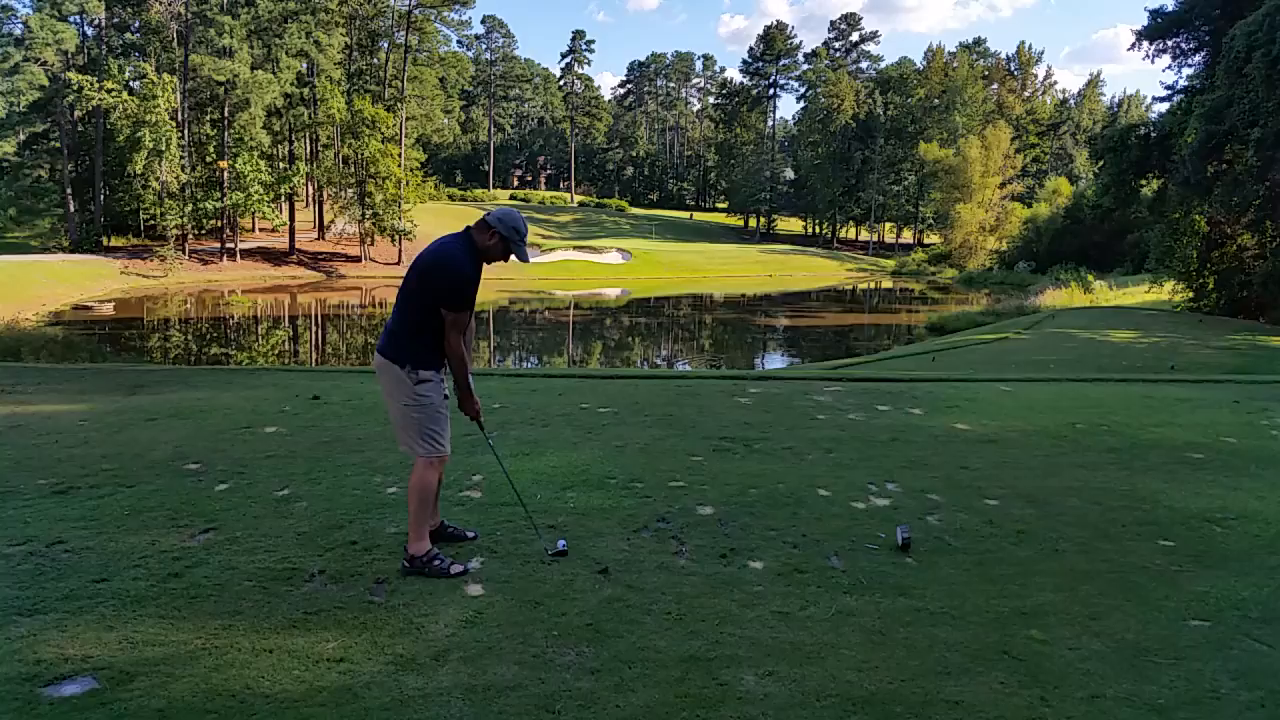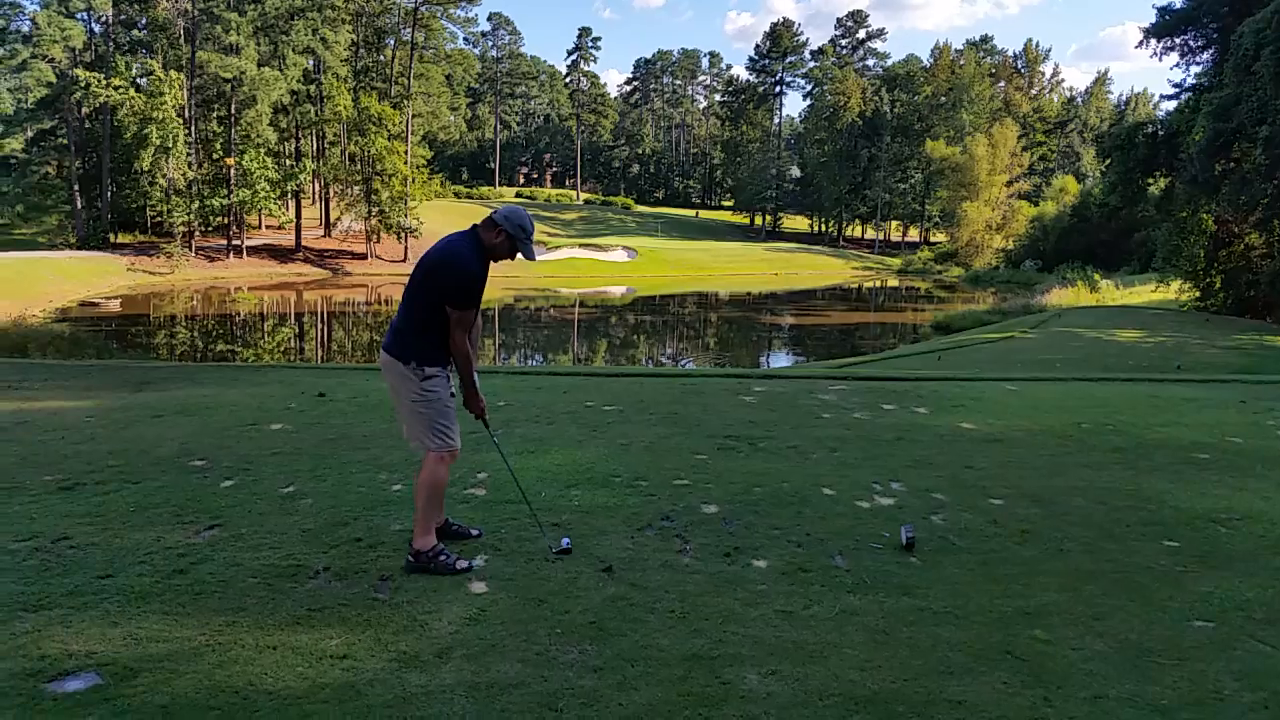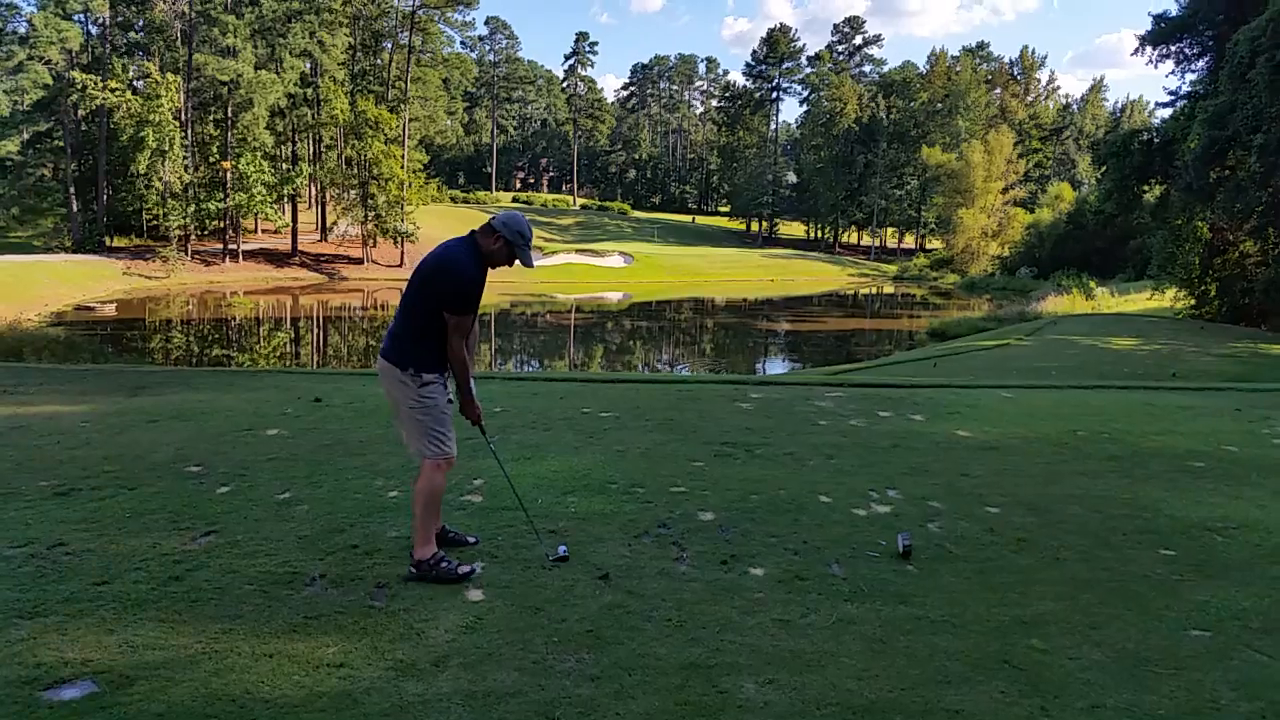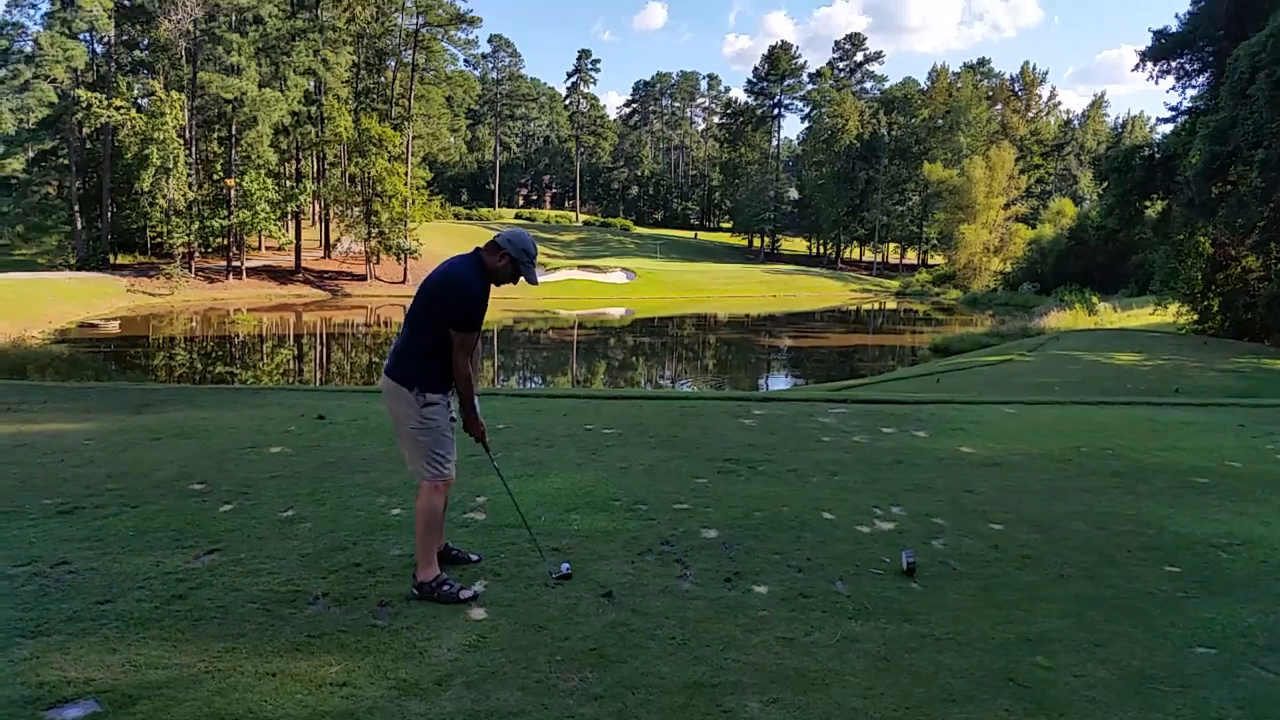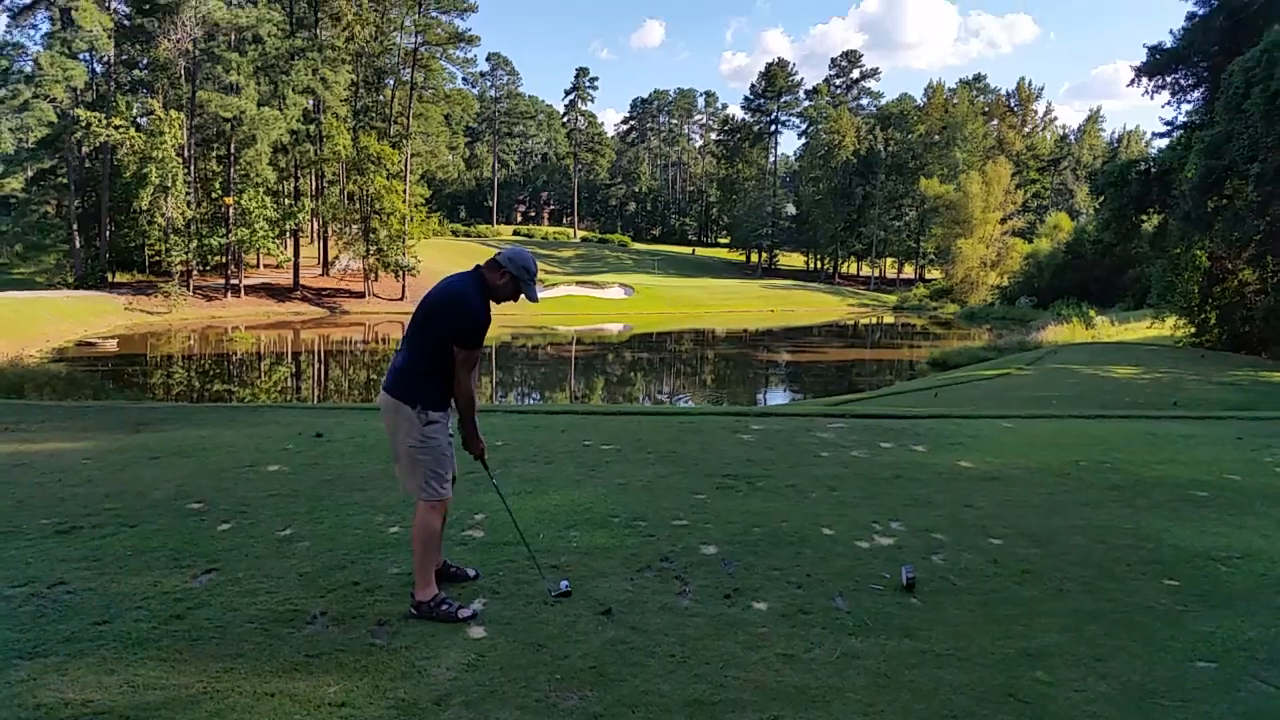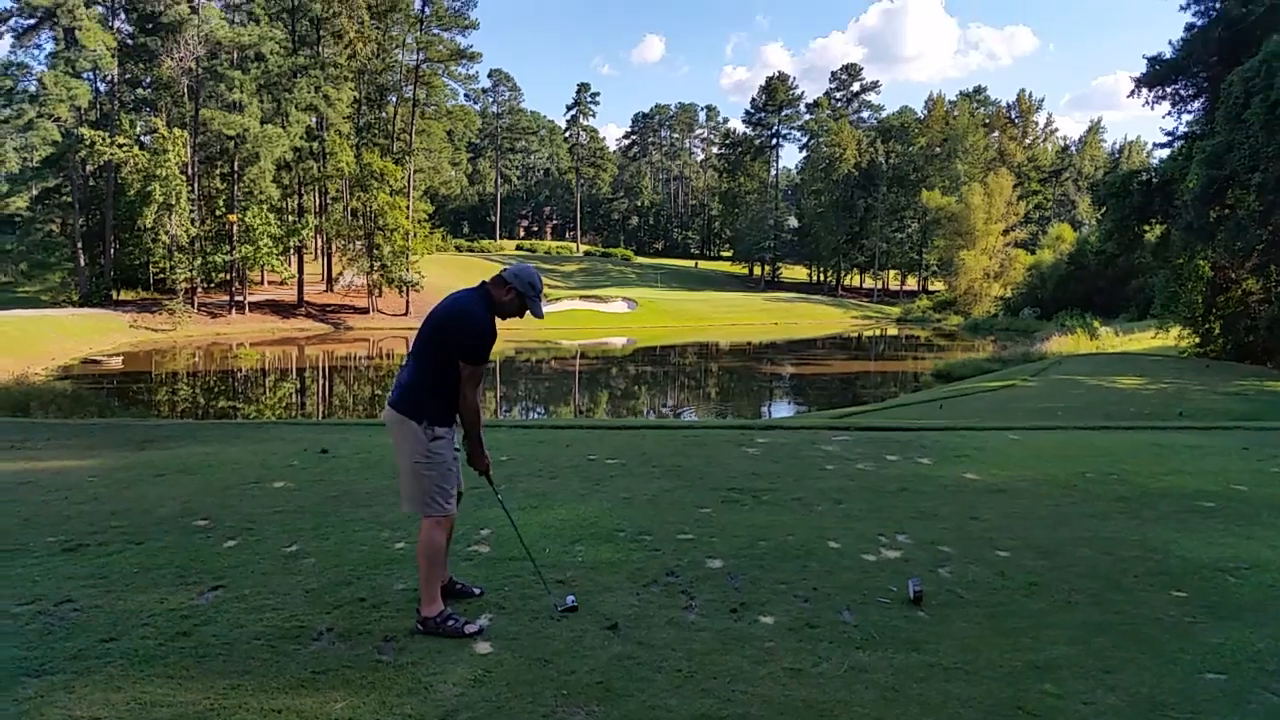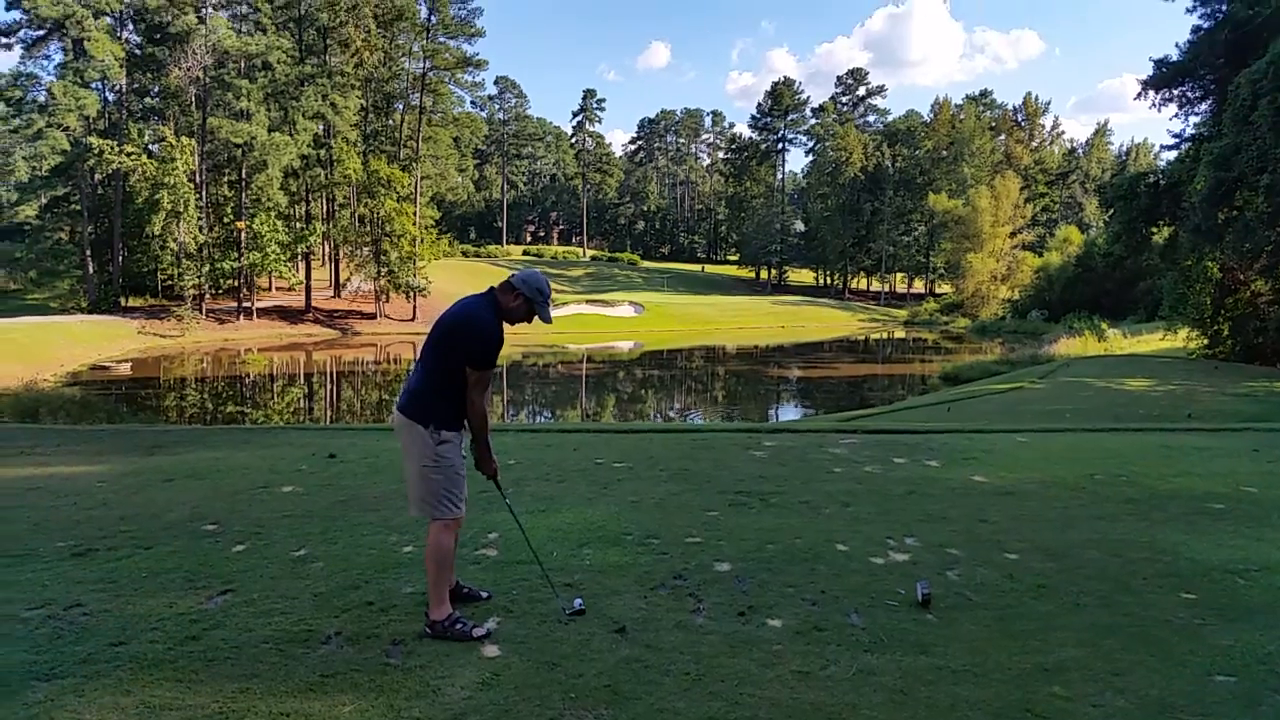
dt=0.1s
person 1, frame 1
left shoulder: (461, 252)
right shoulder: (457, 264)
left elbow: (464, 323)
right elbow: (453, 337)
left wrist: (467, 377)
right wrist: (466, 394)
left hip: (418, 360)
right hip: (408, 364)
left knee: (434, 450)
right knee: (431, 455)
left ankle: (431, 524)
right ankle: (418, 550)
person 1, frame 2
left shoulder: (468, 250)
right shoulder: (463, 262)
left elbow: (470, 322)
right elbow: (458, 335)
left wrist: (471, 376)
right wrist: (471, 391)
left hip: (424, 357)
right hip: (414, 361)
left knee: (440, 446)
right knee: (443, 449)
left ankle: (436, 521)
right ankle: (423, 545)
person 1, frame 3
left shoulder: (464, 255)
right shoulder: (462, 268)
left elbow: (467, 329)
right elbow: (456, 341)
left wrist: (468, 383)
right wrist: (467, 398)
left hip: (420, 363)
right hip: (412, 368)
left knee: (438, 452)
right knee: (439, 457)
left ankle: (433, 528)
right ankle: (424, 555)
person 1, frame 4
left shoulder: (468, 272)
right shoulder: (467, 285)
left elbow: (470, 346)
right elbow: (460, 358)
left wrist: (471, 401)
right wrist: (471, 415)
left hip: (423, 381)
right hip: (415, 387)
left knee: (439, 472)
right knee: (437, 479)
left ankle: (436, 546)
right ankle: (427, 576)
person 1, frame 5
left shoulder: (465, 288)
right shoulder: (470, 304)
left elbow: (465, 368)
right elbow: (462, 375)
left wrist: (467, 425)
right wrist: (471, 433)
left hip: (418, 397)
right hip: (415, 403)
left knee: (442, 485)
right knee: (432, 498)
left ankle: (435, 563)
right ankle: (425, 595)
person 1, frame 6
left shoulder: (471, 304)
right shoulder: (476, 320)
left elbow: (470, 383)
right elbow: (468, 390)
left wrist: (473, 440)
right wrist: (477, 448)
left hip: (423, 413)
right hip: (420, 419)
left knee: (447, 501)
right knee: (437, 513)
left ankle: (440, 580)
right ankle: (431, 611)
person 1, frame 7
left shoulder: (478, 308)
right shoulder: (484, 325)
left elbow: (477, 389)
right elbow: (475, 397)
left wrist: (481, 445)
right wrist: (484, 453)
left hip: (429, 417)
right hip: (429, 423)
left knee: (453, 509)
right knee: (446, 517)
left ankle: (447, 584)
right ankle: (439, 615)
